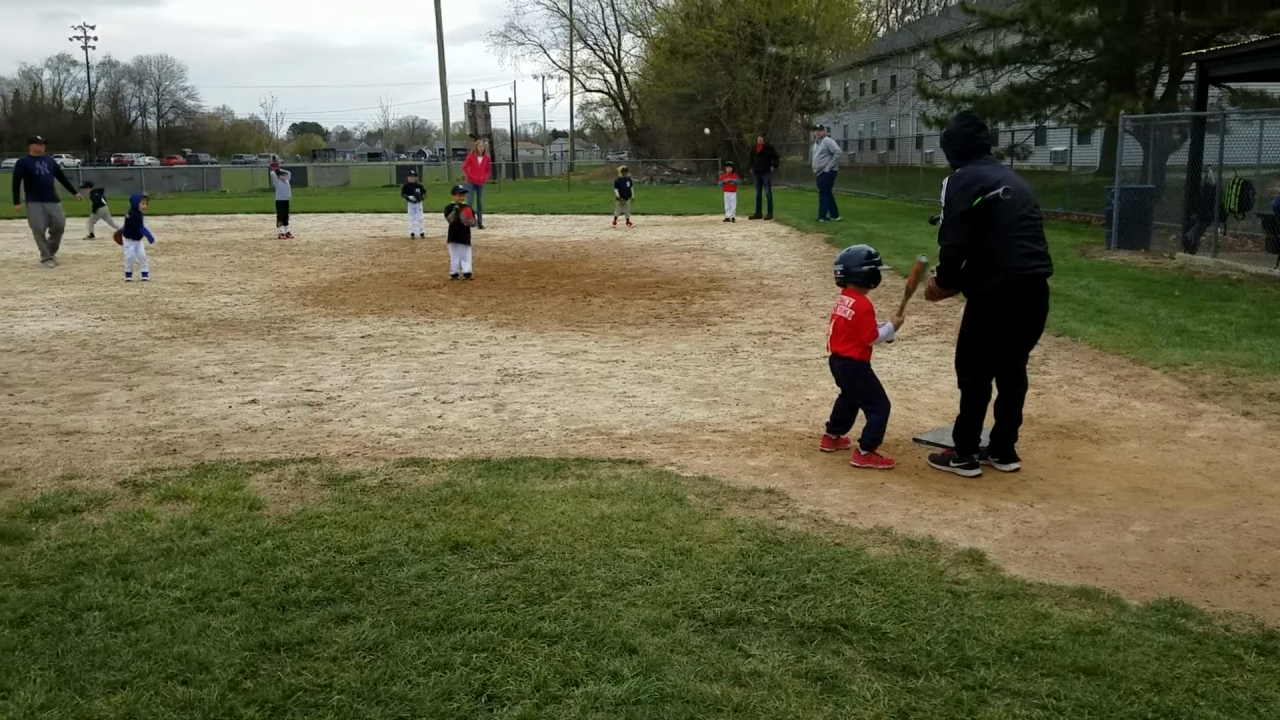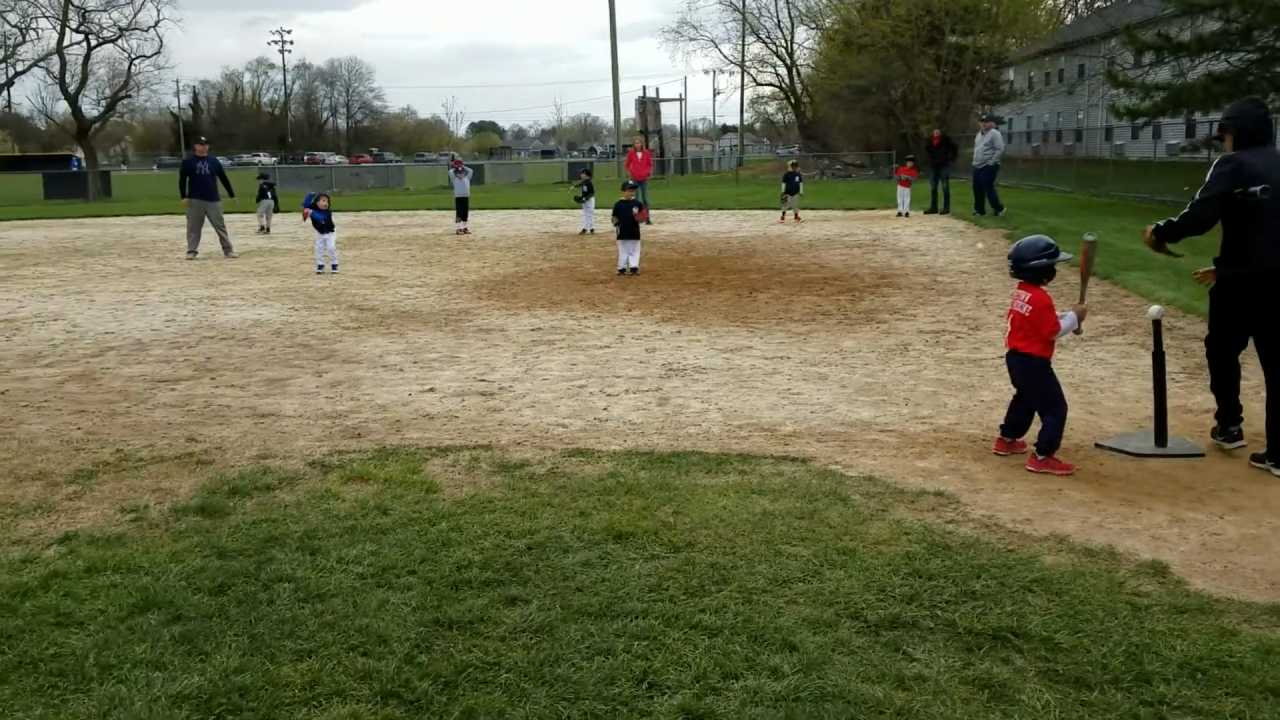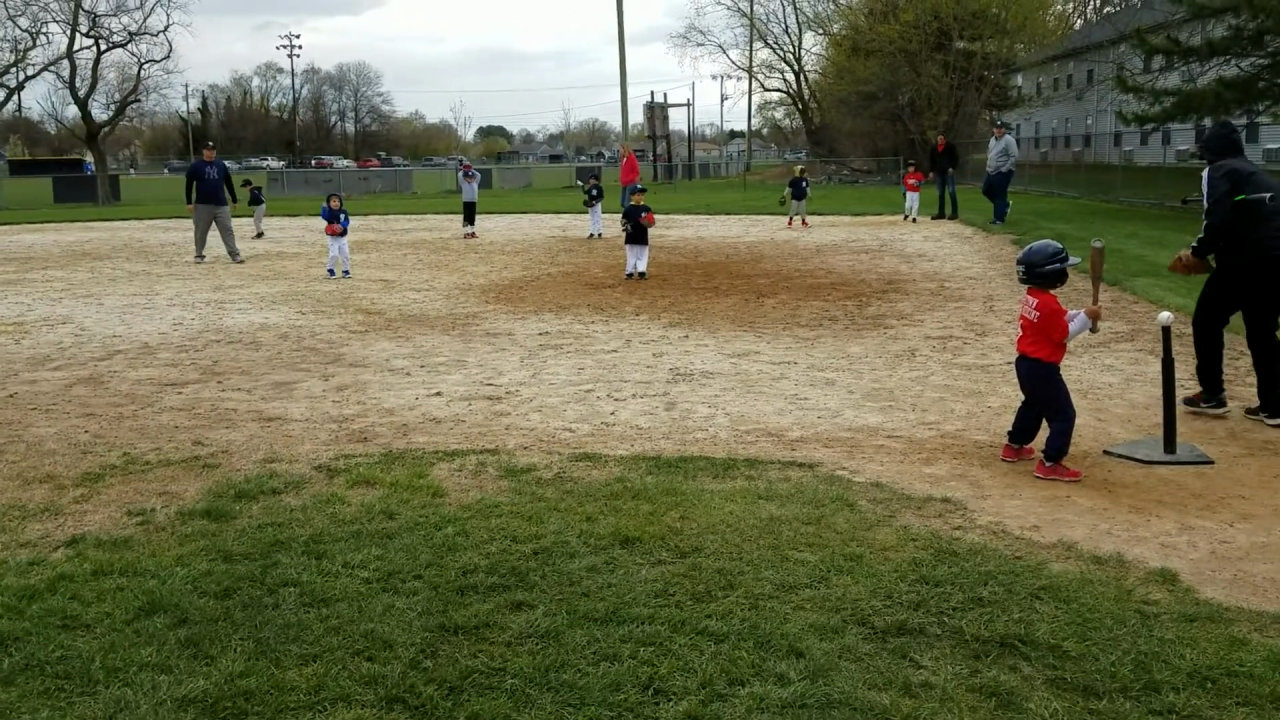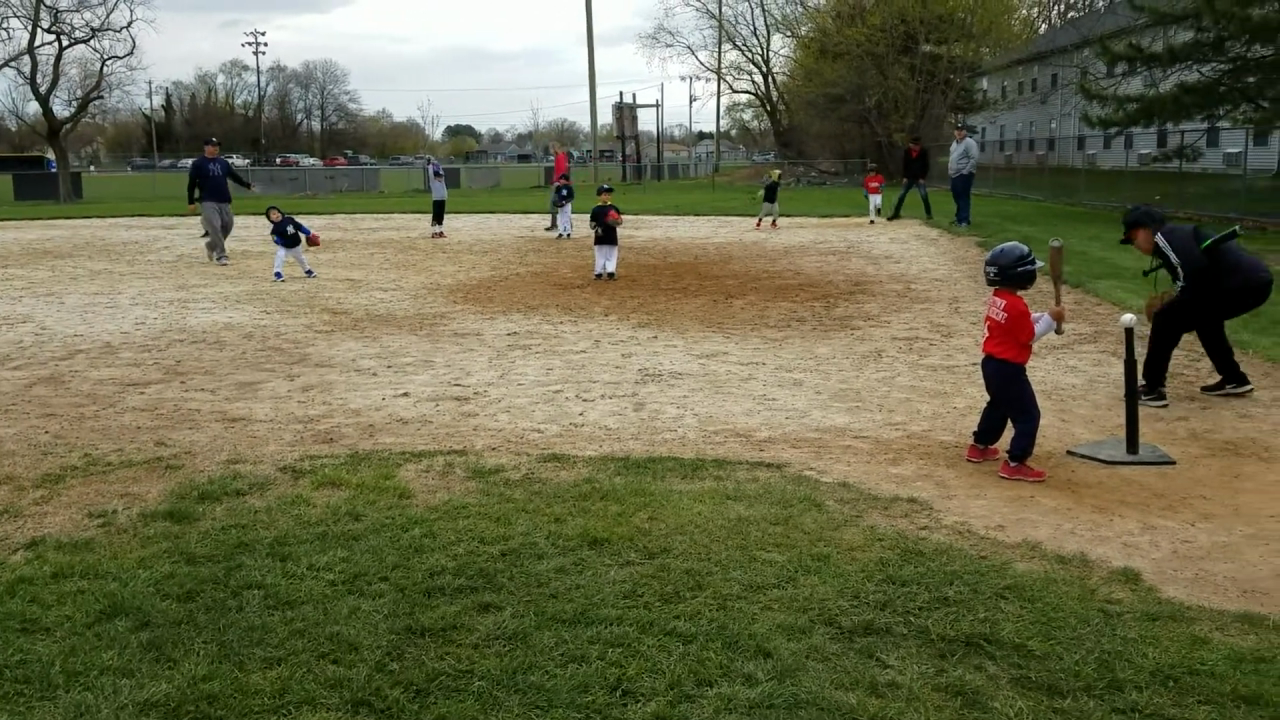
dt=1s
person 1, frame 1
left shoulder: (962, 180)
right shoulder: (1012, 179)
left elbow: (955, 242)
left wrist: (945, 280)
right wrist: (957, 281)
left hip: (997, 291)
right hip: (1034, 288)
left knee: (975, 370)
right knee: (1012, 370)
left ankle: (965, 455)
right ankle: (1003, 450)
person 1, frame 2
left shoulder: (1233, 165)
left elbow: (1201, 215)
left wrist: (1161, 232)
left hip: (1245, 277)
left knee: (1222, 350)
left ankle: (1229, 426)
person 1, frame 3
left shoulder: (1216, 171)
left elbow: (1217, 218)
left wrist: (1198, 252)
right wrist: (1207, 252)
left hip: (1245, 260)
left knee: (1207, 322)
left ankle: (1212, 395)
person 1, frame 4
left shoulder: (1165, 236)
right shoulder: (1179, 236)
left elbow: (1193, 270)
left wrist: (1178, 297)
left hip: (1238, 286)
right hip: (1258, 283)
left knee: (1165, 319)
right knee: (1204, 315)
left ankle: (1153, 389)
right ankle: (1234, 379)
person 2, frame 1
left shoulder: (843, 298)
right shoulder: (863, 305)
right elbow: (871, 338)
left wrist: (881, 326)
right wrist: (891, 327)
left hip: (837, 360)
right hip: (854, 364)
left knee: (850, 398)
right knee: (879, 406)
left ankle: (832, 436)
right ankle: (865, 453)
person 2, frame 2
left shoulder: (1020, 292)
right shoulder: (1040, 299)
right elbow: (1053, 332)
left wrist: (1065, 316)
right wrist: (1074, 317)
left hip: (1016, 357)
right hip: (1033, 362)
left knee: (1025, 398)
right knee: (1055, 408)
left ankle: (1006, 439)
right ankle: (1042, 457)
person 2, frame 3
left shoulder: (1031, 296)
right shoulder: (1048, 303)
left elbow: (1060, 319)
right elbow: (1064, 334)
left wrist: (1082, 314)
right wrist: (1087, 317)
left hip: (1025, 362)
right hip: (1042, 368)
left knee: (1033, 405)
right knee: (1063, 414)
left ankle: (1014, 446)
right ankle: (1050, 464)
person 2, frame 4
left shoulder: (996, 298)
right shoulder: (1016, 305)
right elbow: (1029, 336)
left wrist: (1043, 316)
right wrist: (1050, 319)
left hip: (991, 363)
right hip: (1008, 369)
left knee: (998, 405)
right knee: (1028, 415)
left ankle: (979, 446)
right ankle: (1015, 464)
